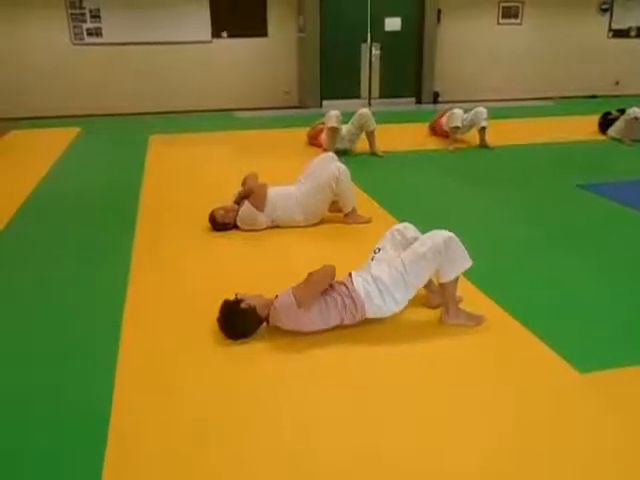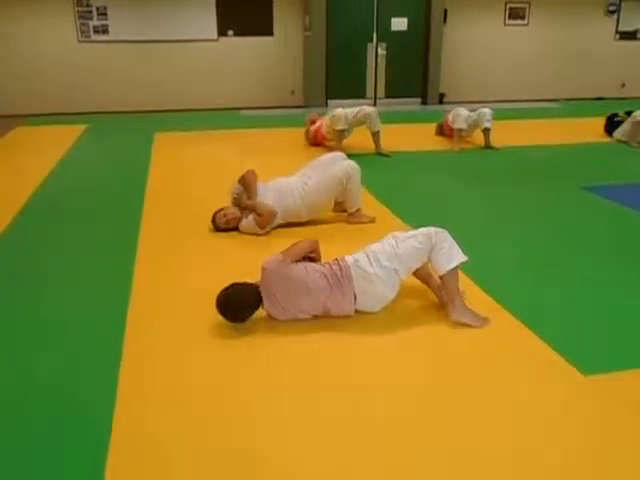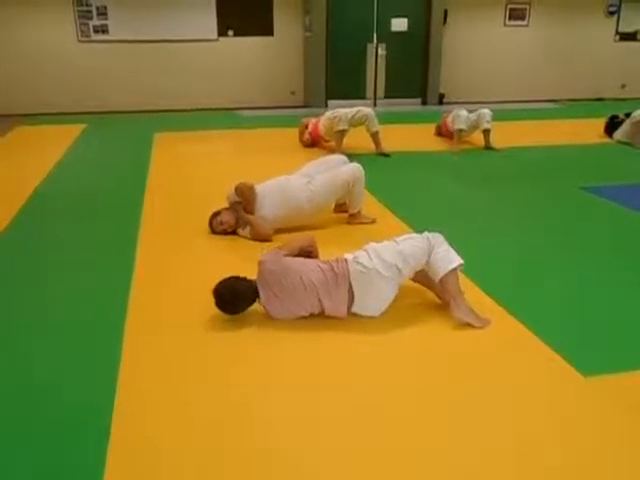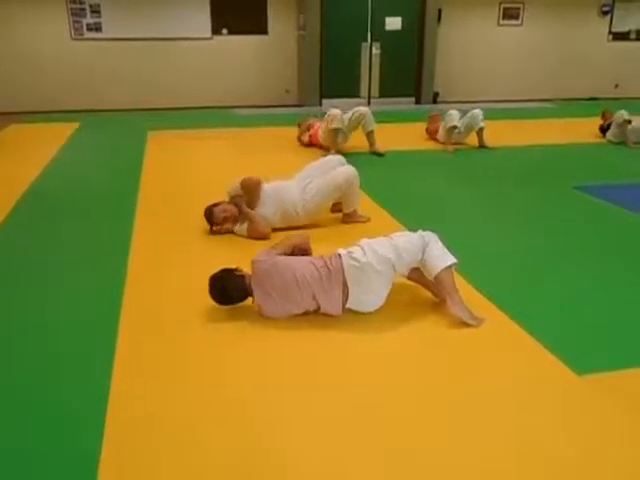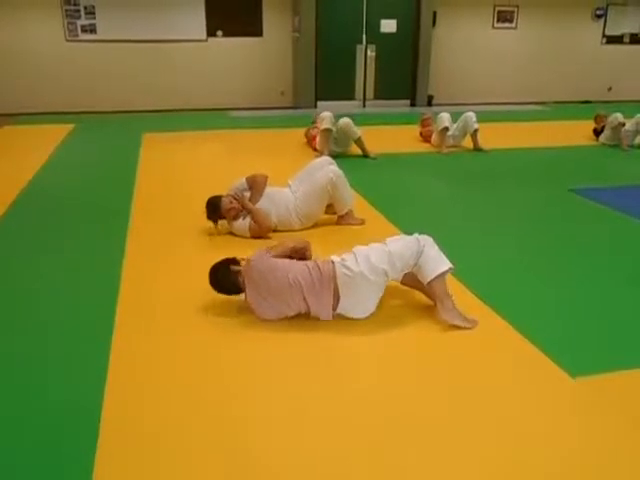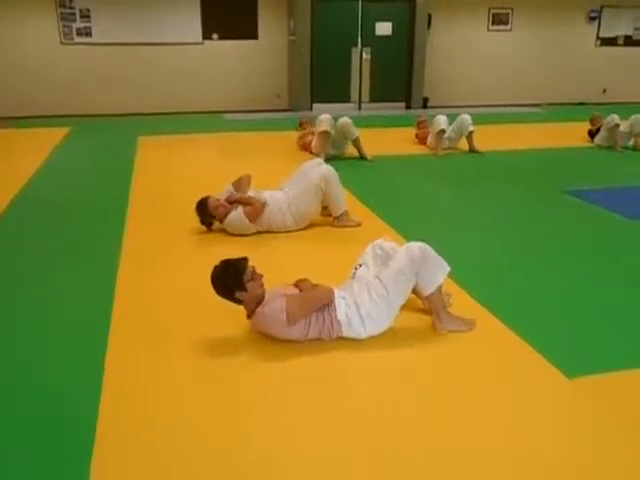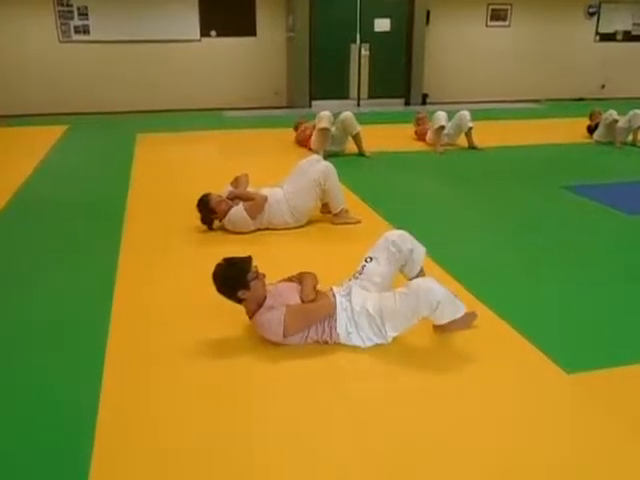
dt=0.7s
person 1, frame 1
left shoulder: (277, 312)
right shoulder: (285, 308)
left elbow: (315, 278)
right elbow: (328, 272)
left wrist: (314, 279)
right wrist: (318, 278)
left hip: (360, 282)
right hip: (374, 293)
left knee: (403, 231)
right knee: (444, 240)
left ankle: (434, 293)
right ankle: (452, 311)
person 1, frame 2
left shoulder: (276, 311)
right shoulder: (271, 272)
right elbow: (311, 243)
left wrist: (312, 268)
left hip: (364, 299)
right hip: (360, 274)
left knee: (401, 241)
right knee: (435, 236)
left ankle: (442, 293)
right ankle: (456, 306)
person 1, frame 3
left shoulder: (274, 311)
right shoulder: (268, 266)
right elbow: (308, 240)
left hip: (361, 303)
right hip: (360, 273)
left knee: (408, 256)
right knee: (433, 241)
left ankle: (445, 294)
right ankle: (458, 303)
person 1, frame 4
left shoulder: (266, 310)
right shoulder: (262, 266)
right elbow: (302, 240)
left hip: (358, 299)
right hip: (354, 268)
left knee: (405, 254)
right knee: (425, 240)
left ankle: (441, 293)
right ankle: (453, 300)
person 1, frame 5
left shoulder: (259, 308)
right shoulder: (255, 266)
right elbow: (302, 245)
left hip: (349, 304)
right hip: (345, 274)
left knee: (394, 260)
right knee: (421, 243)
left ankle: (435, 294)
right ankle: (446, 306)
person 1, frame 6
left shoulder: (264, 303)
right shoulder: (271, 315)
left elbow: (302, 286)
right elbow: (324, 294)
left wrist: (302, 287)
right wrist: (311, 288)
left hip: (348, 297)
right hip: (361, 315)
left knee: (382, 247)
right knee: (418, 251)
left ankle: (428, 299)
right ankle: (443, 318)
person 1, frame 7
left shoulder: (266, 295)
right shoulder: (269, 323)
left elbow: (307, 276)
right elbow: (326, 307)
left wrist: (306, 288)
right wrist: (313, 294)
left hip: (349, 295)
right hip: (357, 324)
left knee: (397, 240)
right knee: (427, 291)
left ankle: (428, 302)
right ankle: (448, 321)
person 2, frame 1
left shoulder: (241, 202)
right shoulder: (246, 218)
left elbow: (252, 177)
right elbow: (261, 187)
left wrist: (242, 193)
right wrist: (242, 195)
left hip: (297, 191)
right hip: (304, 207)
left knee: (329, 158)
right knee: (338, 170)
left ankle: (335, 203)
right ankle: (350, 214)
person 2, frame 2
left shoulder: (238, 194)
right shoulder: (246, 224)
left elbow: (250, 174)
right elbow: (270, 213)
left wrist: (249, 201)
right wrist: (250, 204)
left hip: (298, 183)
right hip: (306, 198)
left knee: (339, 157)
right knee: (350, 168)
left ankle: (339, 203)
right ankle: (354, 214)
person 2, frame 3
left shoulder: (234, 198)
right shoulder: (245, 229)
right elbow: (267, 233)
right wrist: (247, 216)
left hip: (298, 181)
right hip: (308, 197)
left knee: (340, 160)
right knee: (355, 171)
left ankle: (340, 204)
right ankle: (355, 215)
person 2, frame 4
left shoulder: (234, 194)
right shoulder: (241, 226)
left elbow: (254, 182)
right elbow: (265, 232)
left wrist: (249, 205)
right wrist: (247, 211)
left hip: (297, 185)
right hip: (304, 205)
left knee: (337, 161)
right knee: (349, 173)
left ankle: (337, 203)
right ankle: (350, 214)
person 2, frame 5
left shoulder: (235, 192)
right shoulder: (238, 225)
left elbow: (261, 178)
right elbow: (267, 226)
left wrist: (251, 202)
right wrist: (248, 206)
left hip: (292, 192)
right hip: (299, 212)
left knee: (325, 162)
right knee: (333, 174)
left ankle: (332, 205)
right ankle: (345, 215)
person 2, frame 6
left shoulder: (227, 198)
right shoulder: (233, 222)
left elbow: (246, 178)
right elbow: (261, 204)
left wrist: (238, 197)
right wrist: (238, 199)
left hip: (285, 197)
right hip: (293, 212)
left knee: (317, 163)
right knee: (327, 173)
left ankle: (327, 207)
right ankle: (340, 217)
person 2, frame 7
left shoulder: (228, 199)
right shoulder: (234, 219)
left elbow: (242, 177)
right elbow: (261, 199)
left wrist: (237, 193)
right wrist: (239, 194)
left hip: (284, 194)
right hip: (292, 209)
left knee: (316, 160)
right knee: (326, 169)
left ankle: (327, 205)
right ankle: (339, 214)
